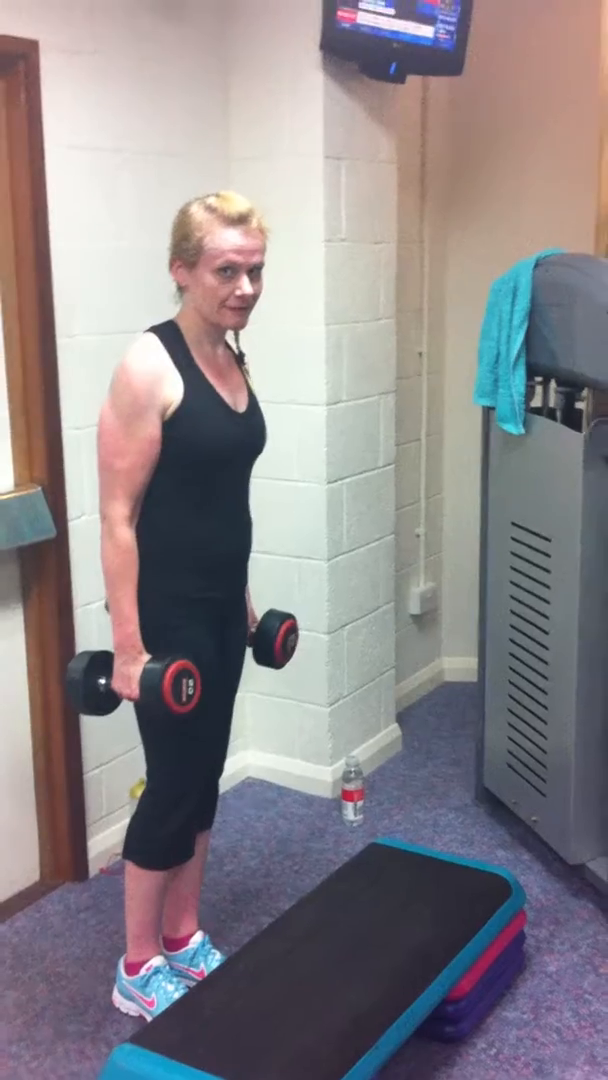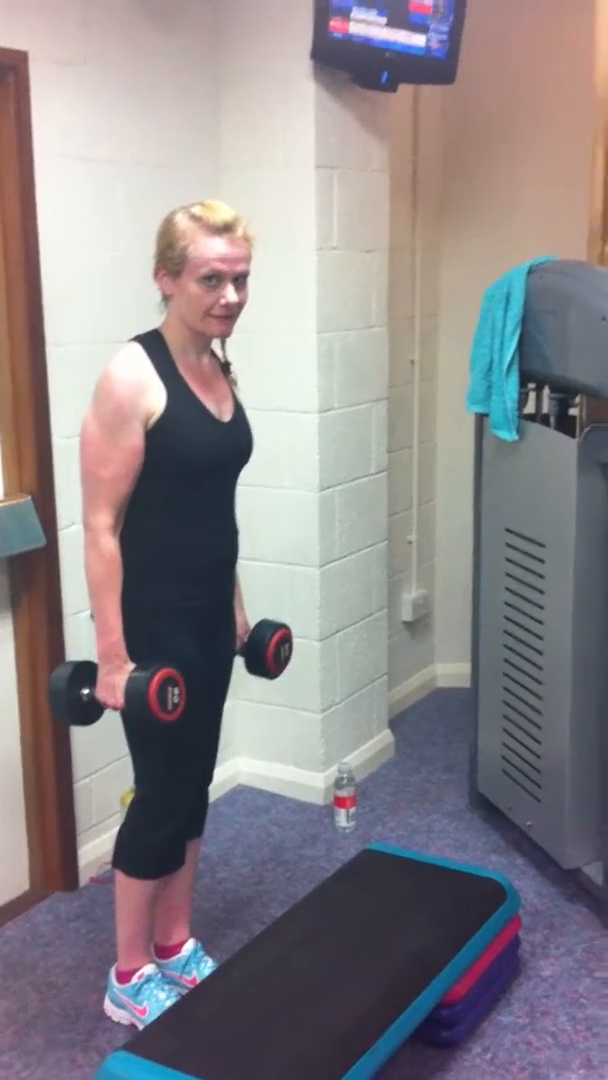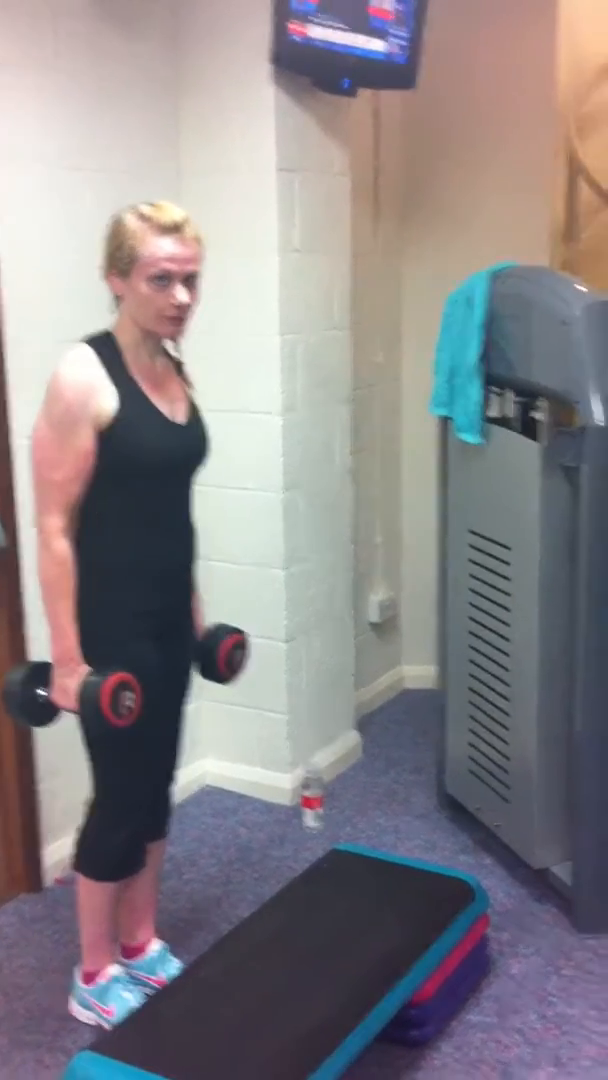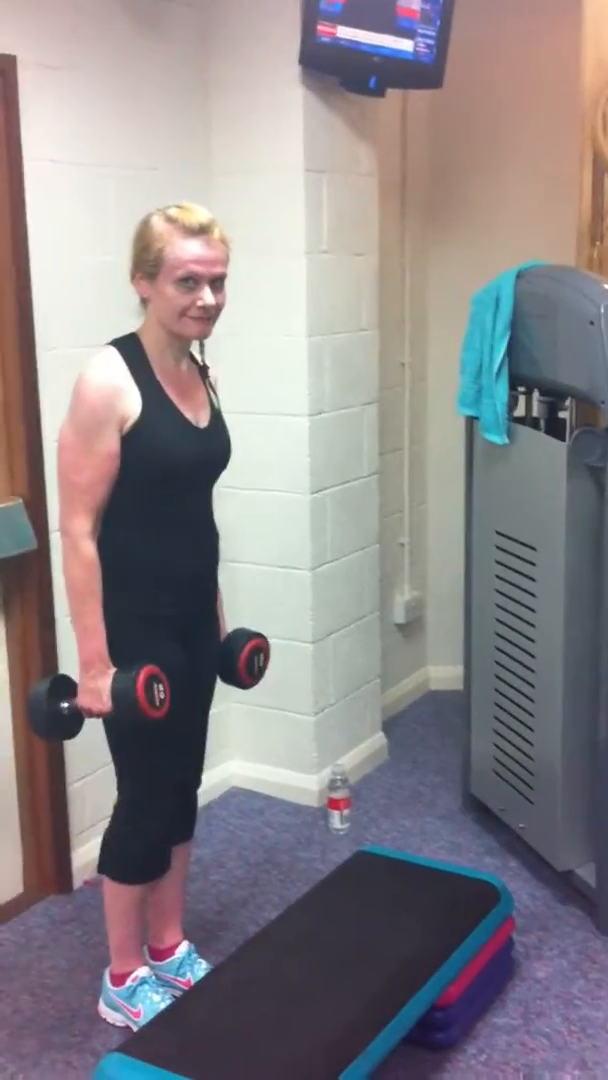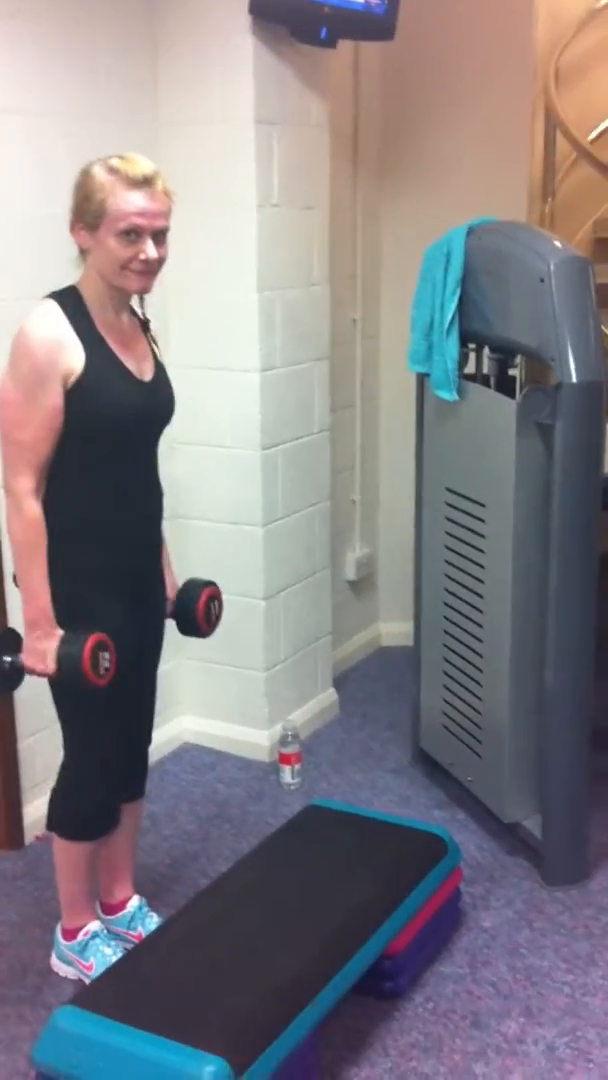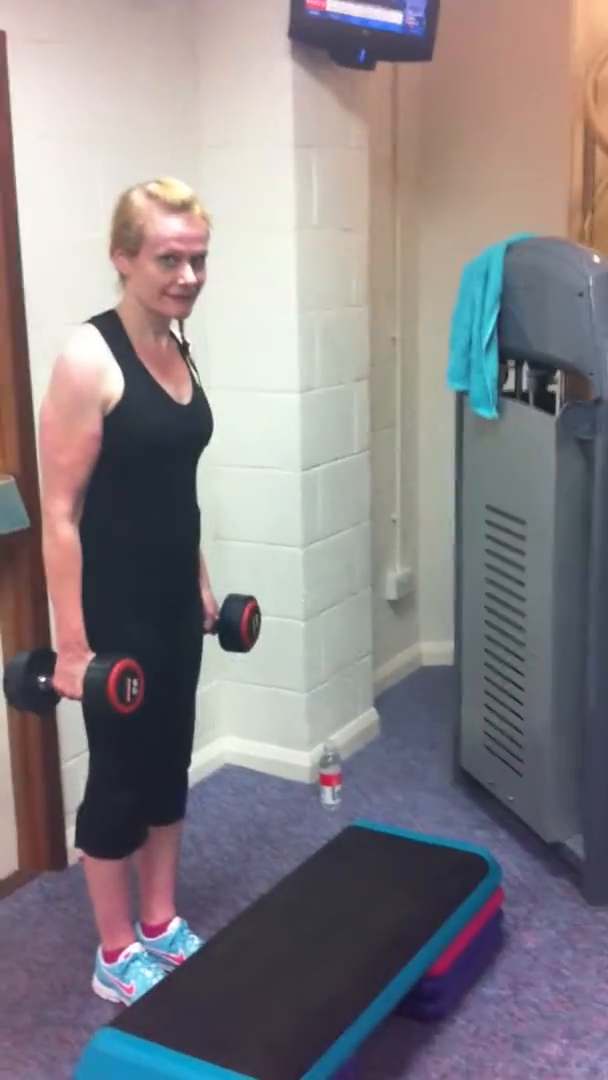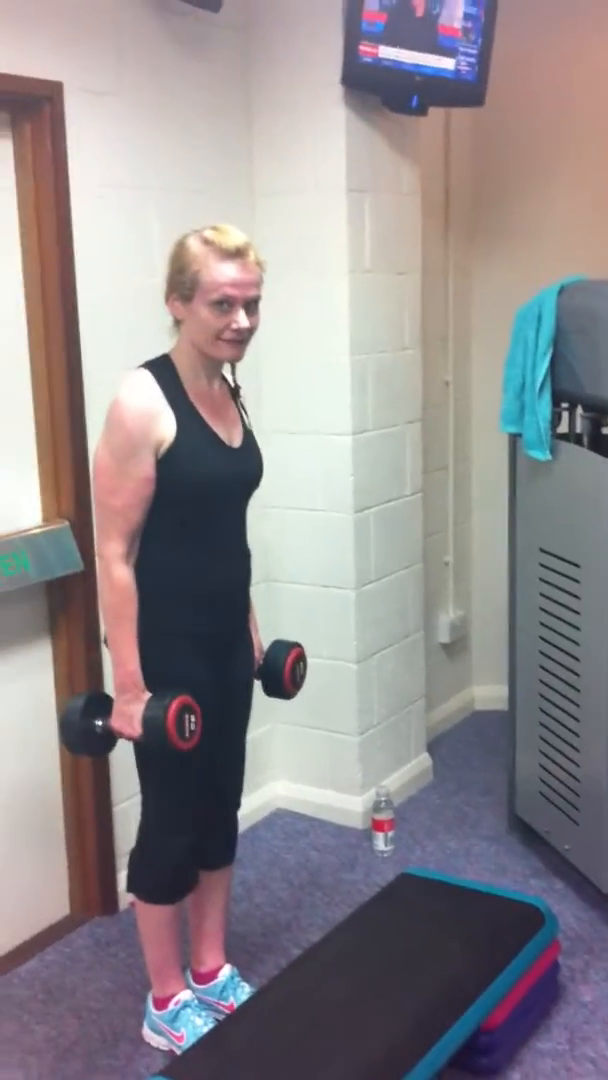
dt=0.5s
person 1, frame 1
left shoulder: (231, 358)
right shoulder: (149, 367)
right elbow: (118, 515)
right wrist: (128, 644)
left hip: (221, 603)
right hip: (166, 611)
left knee: (204, 775)
right knee: (173, 783)
left ankle: (184, 939)
right ankle: (137, 968)
person 1, frame 2
left shoulder: (219, 368)
right shoulder: (132, 375)
right elbow: (100, 524)
left wrist: (236, 605)
right wrist: (111, 653)
left hip: (208, 613)
right hip: (153, 619)
left knee: (194, 782)
right knee: (161, 791)
left ankle: (177, 947)
right ankle: (129, 977)
person 1, frame 3
left shoulder: (173, 370)
right shoulder: (83, 377)
right elbow: (54, 527)
left wrist: (195, 606)
right wrist: (67, 656)
left hip: (168, 615)
right hip: (111, 622)
left knee: (155, 784)
right knee: (121, 793)
left ankle: (142, 947)
right ankle: (95, 977)
person 1, frame 4
left shoulder: (198, 373)
right shoulder: (108, 380)
right elbow: (79, 529)
right wrist: (93, 659)
left hip: (192, 617)
right hip: (134, 624)
left knee: (181, 786)
right knee: (145, 795)
left ankle: (169, 949)
right ankle: (123, 979)
person 1, frame 5
left shoulder: (138, 327)
left wrist: (165, 568)
left hip: (138, 576)
right hip: (79, 584)
left knee: (130, 744)
right knee: (93, 755)
left ankle: (121, 905)
right ankle: (75, 935)
person 1, frame 6
left shoulder: (177, 349)
right shoulder: (88, 359)
right elbow: (59, 511)
left wrist: (202, 583)
right wrist: (71, 642)
left hip: (173, 599)
right hip: (114, 607)
left knee: (169, 762)
right knee: (119, 774)
left ankle: (162, 926)
right ankle: (116, 954)
person 1, frame 7
left shoulder: (229, 392)
right shoulder: (142, 402)
right elbow: (114, 554)
left wrist: (250, 628)
right wrist: (128, 683)
left hip: (225, 640)
right hip: (168, 647)
left knee: (219, 806)
right knee: (172, 817)
left ankle: (212, 973)
right ankle: (166, 1003)
